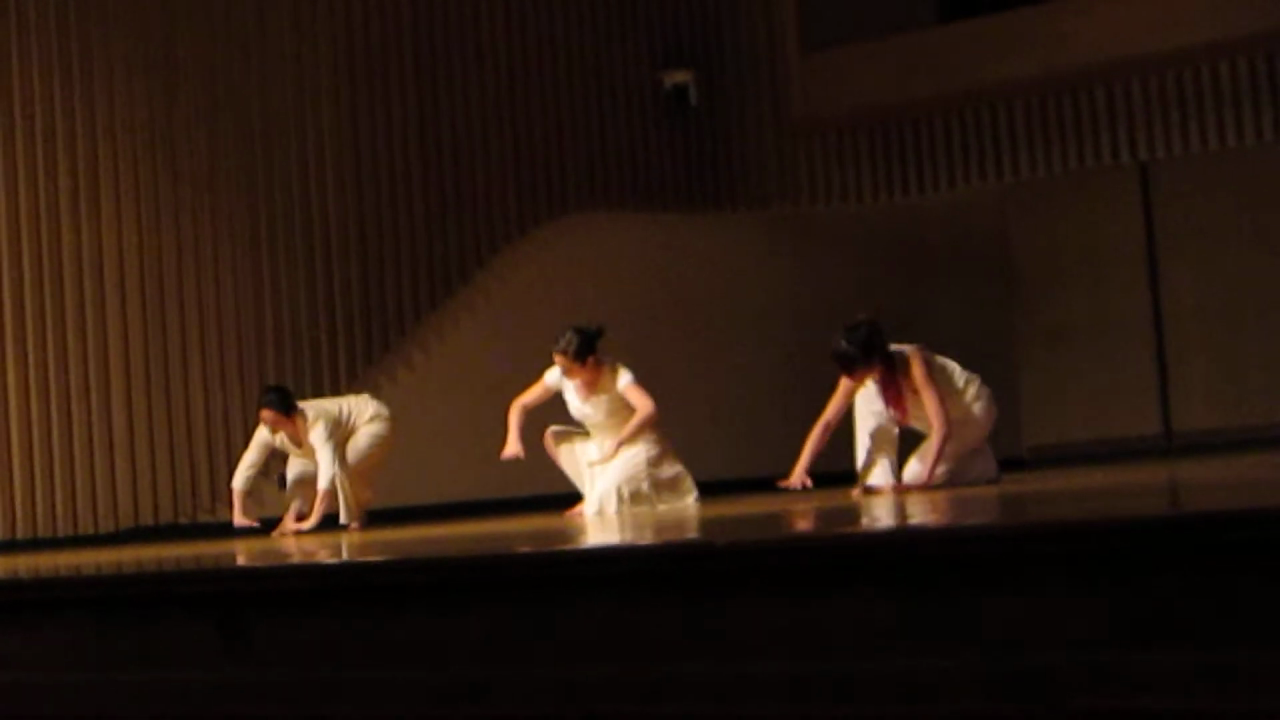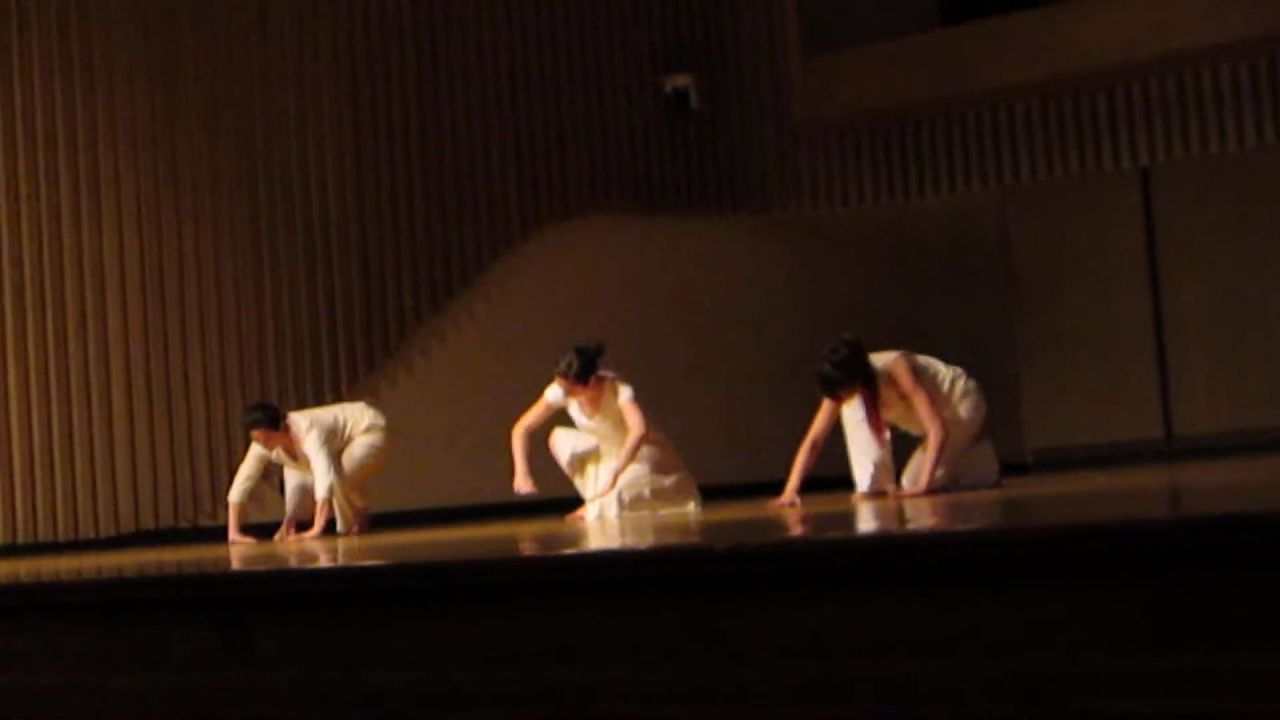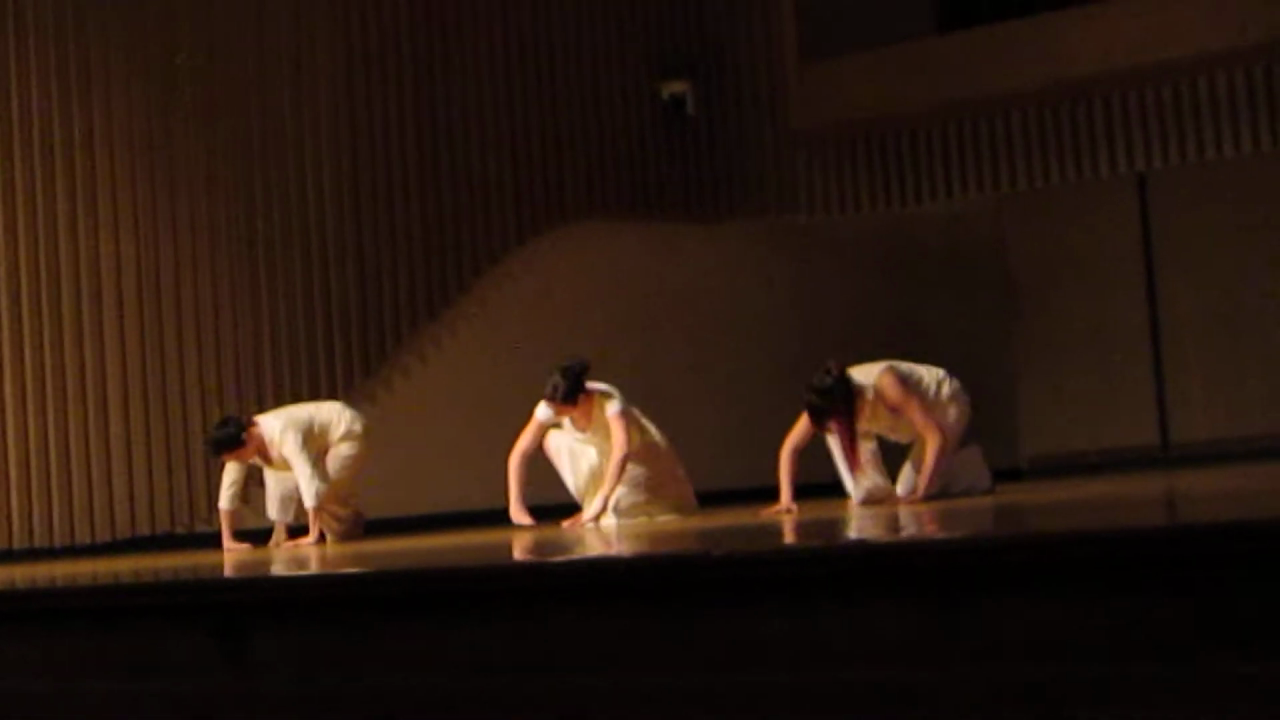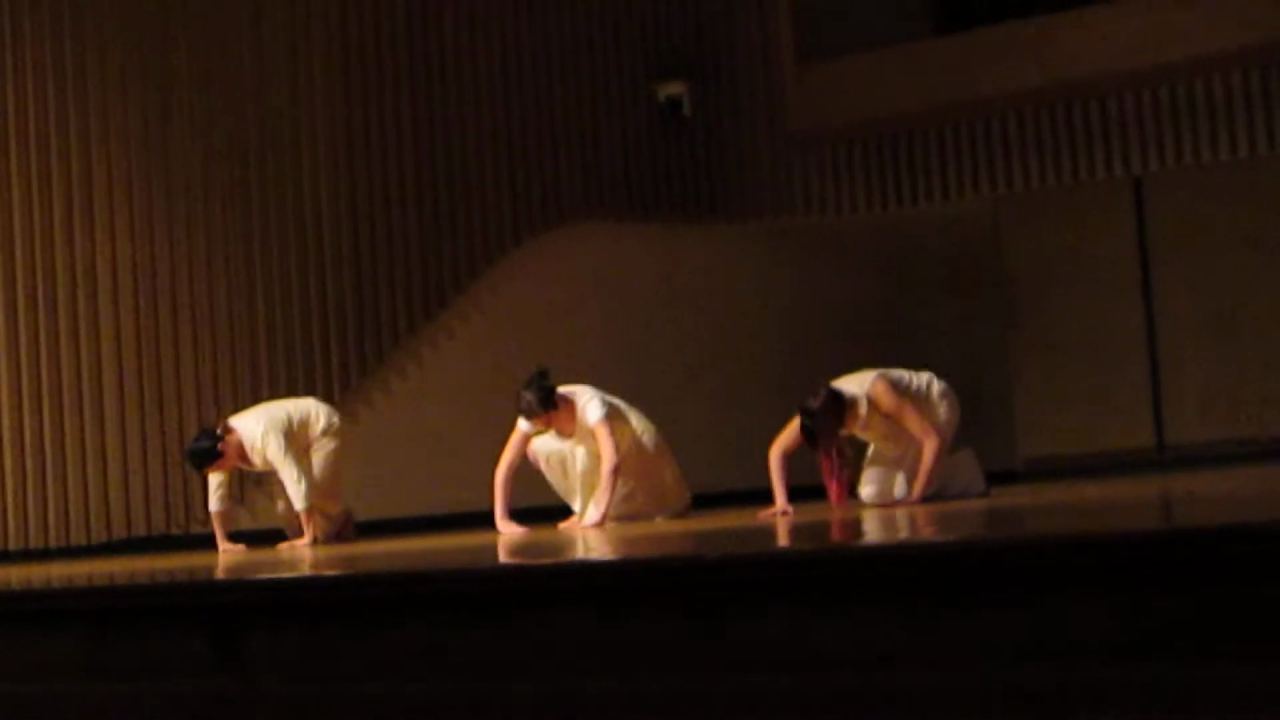
dt=0.5s
person 1, frame 1
left shoulder: (912, 364)
right shoulder: (857, 373)
left elbow: (942, 425)
right elbow: (827, 422)
left wrist: (926, 475)
right wrist: (800, 470)
left hip: (973, 409)
right hip: (932, 414)
left knee: (914, 479)
right knee: (866, 398)
left ankle: (980, 464)
right ankle: (879, 481)
person 1, frame 2
left shoulder: (897, 371)
right shoulder: (844, 385)
left elbow: (938, 431)
right elbow: (814, 438)
left wrist: (922, 484)
right wrist: (791, 490)
left hip: (962, 401)
right hip: (921, 409)
left knee: (912, 483)
right knee: (853, 410)
left ankle: (981, 463)
right ankle: (878, 485)
person 1, frame 3
left shoulder: (885, 386)
right shoulder: (830, 400)
left elbow: (936, 437)
right elbow: (790, 447)
left wrist: (920, 492)
right wrist: (786, 499)
left hip: (947, 402)
right hip: (905, 416)
left knee: (907, 491)
right knee: (835, 430)
left ankle: (970, 467)
right ankle: (875, 493)
person 1, frame 4
left shoulder: (879, 394)
right shoulder: (821, 410)
left elbow: (933, 440)
right elbow: (776, 451)
left wrist: (916, 493)
right wrist: (781, 501)
left hip: (936, 405)
right hip: (896, 427)
left knee: (905, 493)
right knee: (872, 495)
left ankle: (962, 469)
person 2, frame 1
left shoulder: (617, 375)
right shoulder: (559, 375)
left elbow: (649, 409)
right elbow: (520, 404)
left wrist: (616, 444)
right wrist: (513, 439)
left hip: (637, 446)
right hip: (600, 447)
left knee: (606, 499)
right knee: (552, 436)
right ankle: (593, 495)
person 2, frame 2
left shoulder: (618, 389)
right shoulder: (560, 391)
left elbow: (639, 430)
right elbow: (521, 429)
left wrist: (613, 475)
right wrist: (522, 472)
left hip: (642, 453)
right hip: (606, 450)
left knee: (609, 504)
right knee: (558, 437)
right ankle: (594, 498)
person 2, frame 3
left shoulder: (608, 401)
right shoulder: (550, 407)
left elbow: (622, 450)
right elbow: (518, 454)
left wrist: (602, 500)
right wrist: (516, 505)
left hip: (641, 458)
right hip: (602, 453)
left knee: (609, 513)
right knee: (552, 440)
right ankle: (590, 506)
person 2, frame 4
left shoulder: (589, 404)
right shoulder: (534, 415)
left elbow: (611, 458)
right elbow: (505, 466)
left wrist: (600, 513)
right wrist: (501, 519)
left hip: (633, 445)
right hip: (589, 446)
right knee: (536, 449)
right ankle: (585, 508)
person 3, frame 1
left shoulder: (315, 423)
right shoulder: (267, 431)
left elbow: (328, 470)
right elbow: (245, 468)
left wrist: (313, 520)
right wrist: (238, 514)
left hip: (372, 421)
right hip: (342, 429)
left knee: (342, 466)
left ankle: (357, 519)
right ankle: (291, 519)
person 3, frame 2
left shoulder: (308, 431)
right shoulder: (262, 445)
left elbow: (325, 476)
right elbow: (241, 481)
left wrist: (316, 530)
right wrist: (233, 532)
left hip: (368, 430)
right hip: (339, 440)
left knee: (338, 478)
left ankle: (358, 524)
person 3, frame 3
left shoulder: (283, 434)
right shoulder: (240, 445)
left elbow: (308, 479)
right elbow: (228, 486)
left wrist: (313, 536)
right wrist: (227, 540)
left hip: (346, 432)
right hip: (317, 438)
left knee: (322, 492)
left ankle: (352, 525)
right ankle: (280, 530)
person 3, frame 4
left shoulder: (263, 437)
right shoulder: (220, 441)
left elbow: (296, 481)
right elbow: (216, 492)
left wrist: (308, 537)
right wrist: (222, 542)
left hip: (320, 426)
right hip: (295, 435)
left knee: (316, 492)
right knee: (285, 503)
left ankle: (343, 530)
